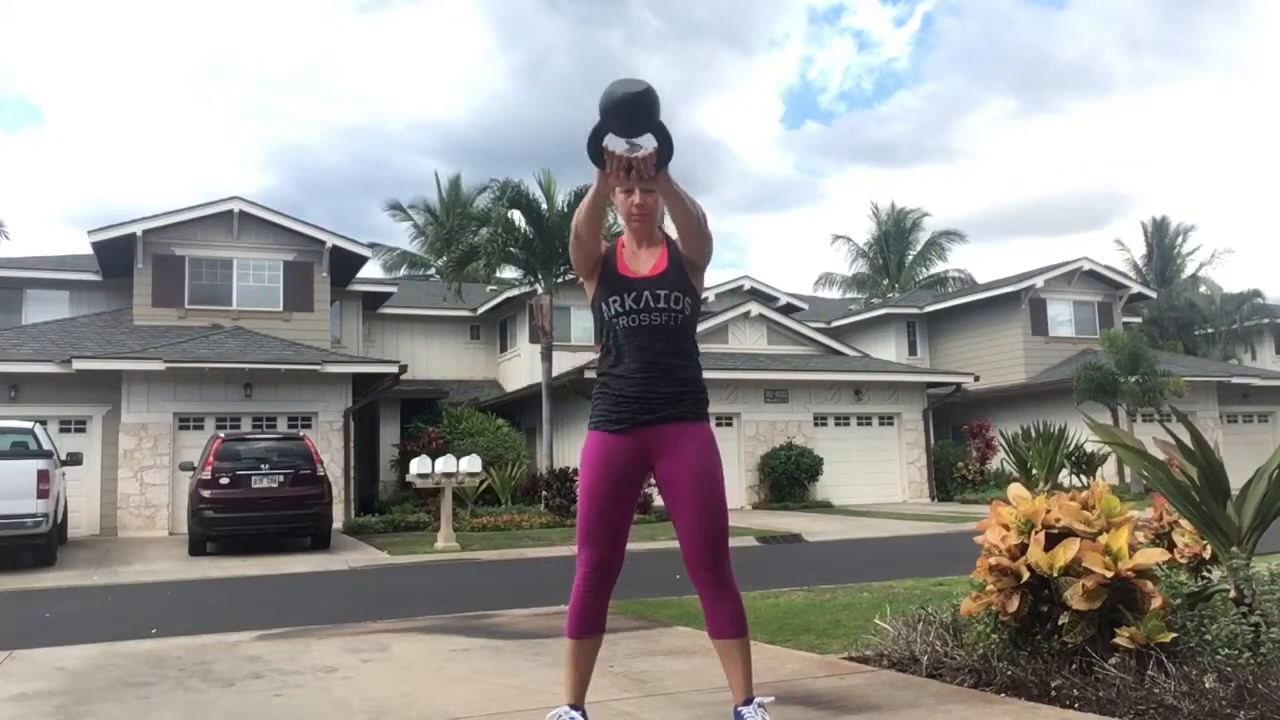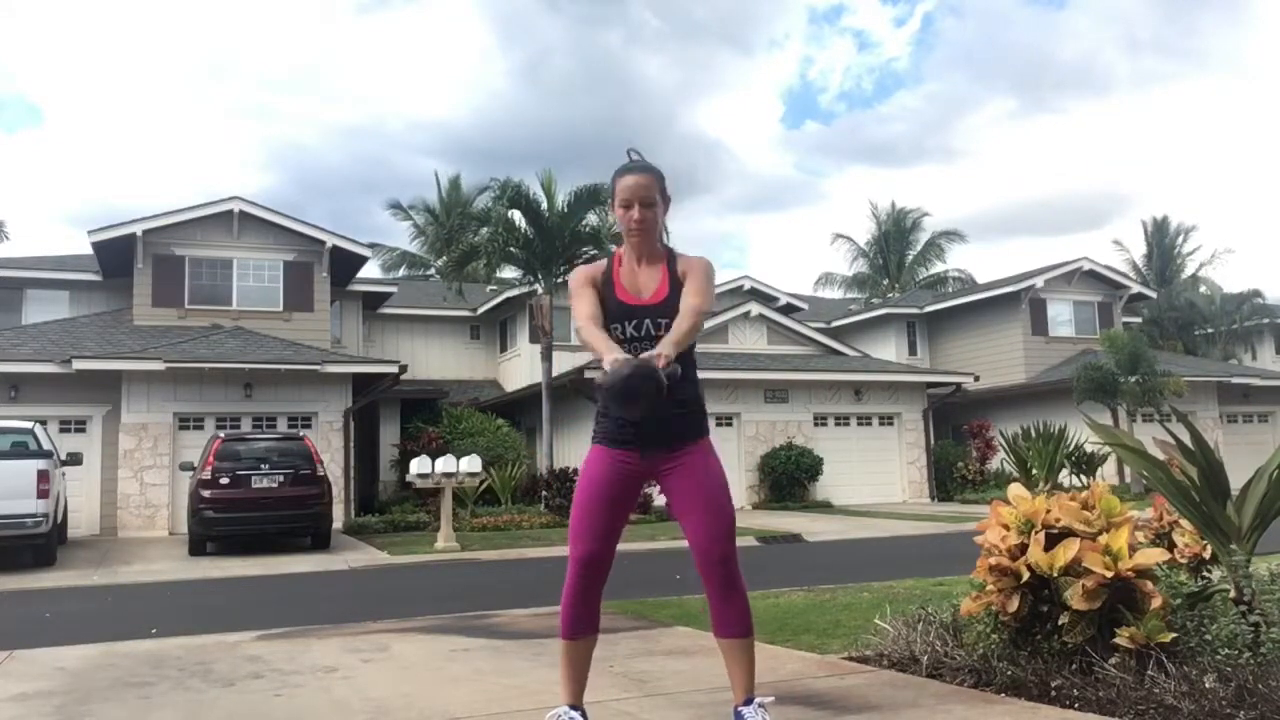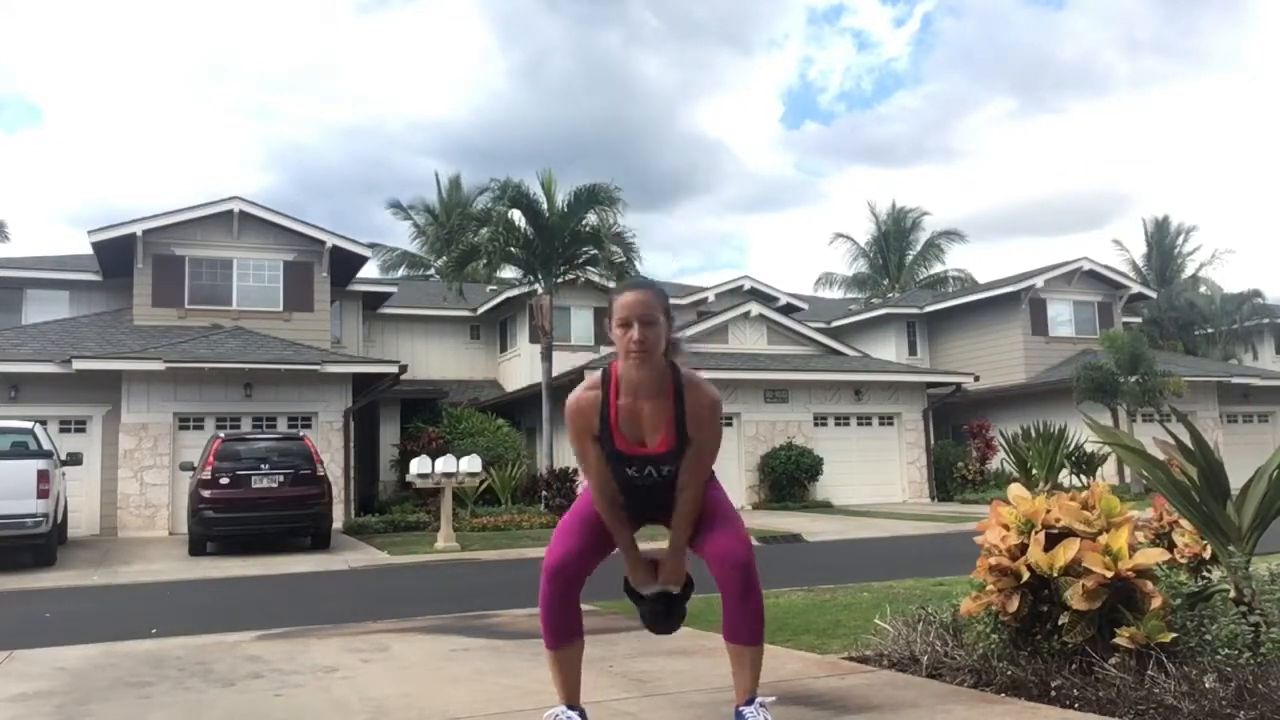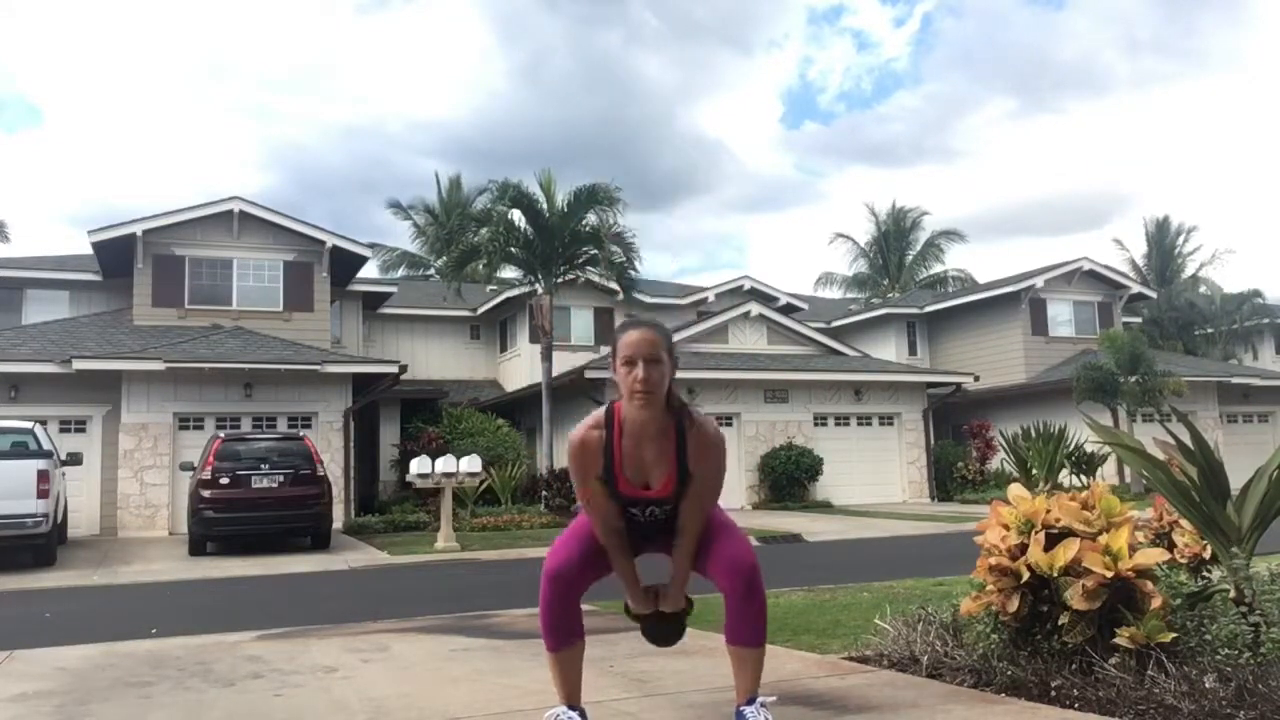
dt=0.3s
person 1, frame 1
left shoulder: (688, 256)
right shoulder: (597, 261)
left elbow: (695, 224)
right elbow: (582, 231)
left wrist: (658, 173)
right wrist: (607, 175)
left hip: (683, 424)
right hip: (613, 425)
left knee: (710, 567)
right knee: (594, 568)
person 1, frame 2
left shoulder: (692, 269)
right shoulder: (590, 276)
left elbow: (694, 315)
right elbow: (585, 324)
left wrist: (663, 351)
right wrist: (612, 354)
left hip: (683, 441)
right hip: (616, 442)
left knee: (720, 563)
right knee: (584, 566)
person 1, frame 3
left shoulder: (701, 399)
right shoulder: (584, 403)
left elbow: (689, 492)
right elbow: (603, 491)
left wrist: (674, 562)
right wrist: (631, 561)
left hip: (683, 493)
right hip: (615, 497)
left knee: (738, 565)
right knee: (558, 570)
person 1, frame 4
left shoulder: (703, 436)
right shoulder: (587, 439)
left elbow: (690, 528)
right elbow: (608, 527)
left wrist: (676, 587)
right wrist: (633, 590)
left hip: (682, 520)
right hip: (619, 523)
left knee: (743, 573)
right knee: (558, 575)
